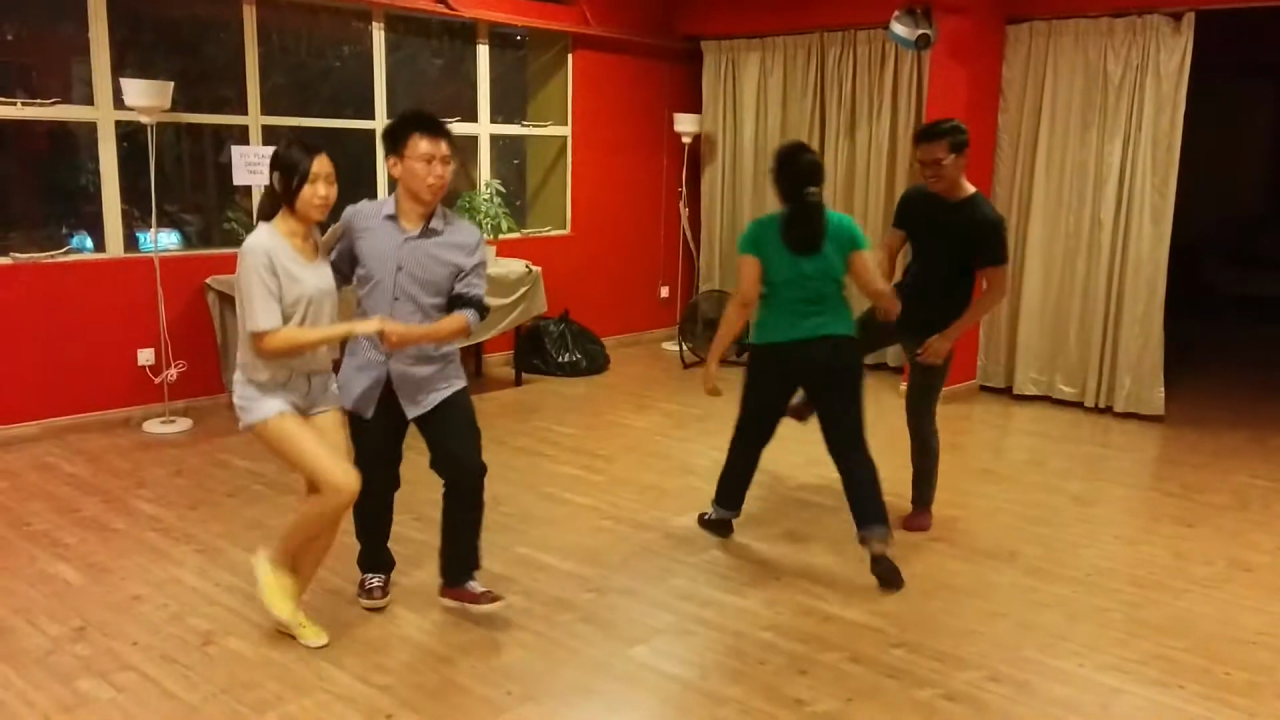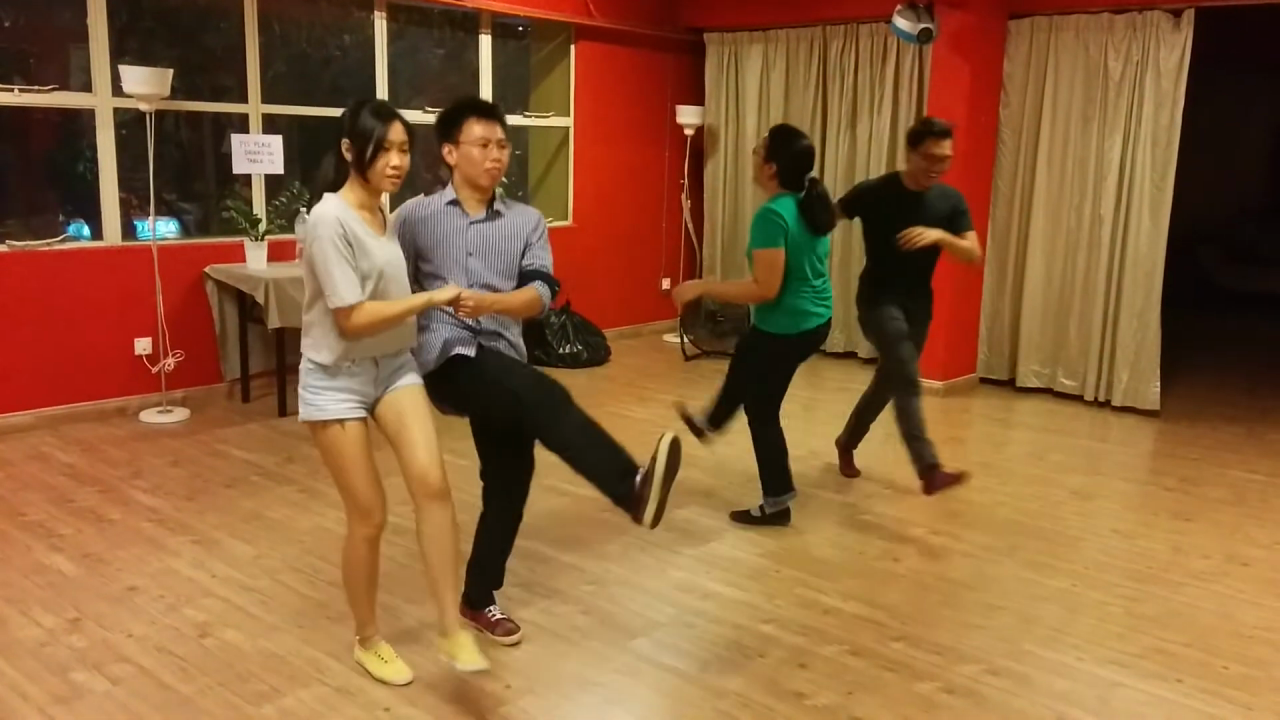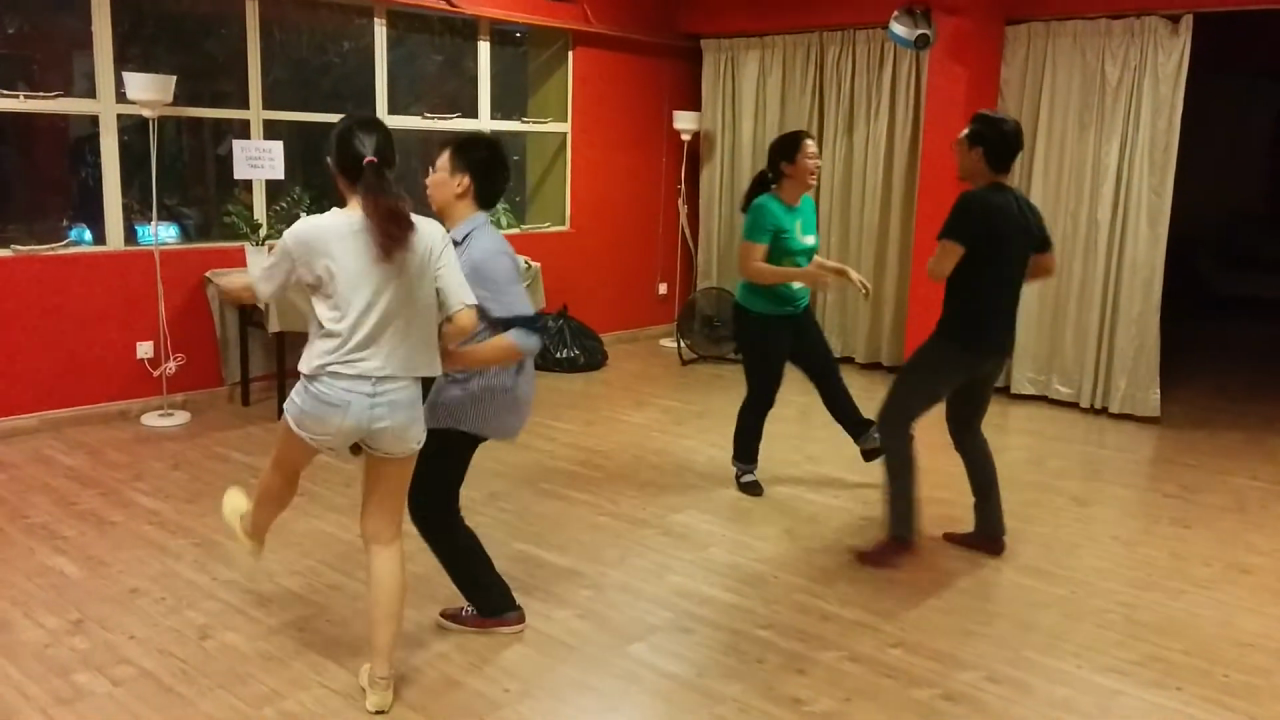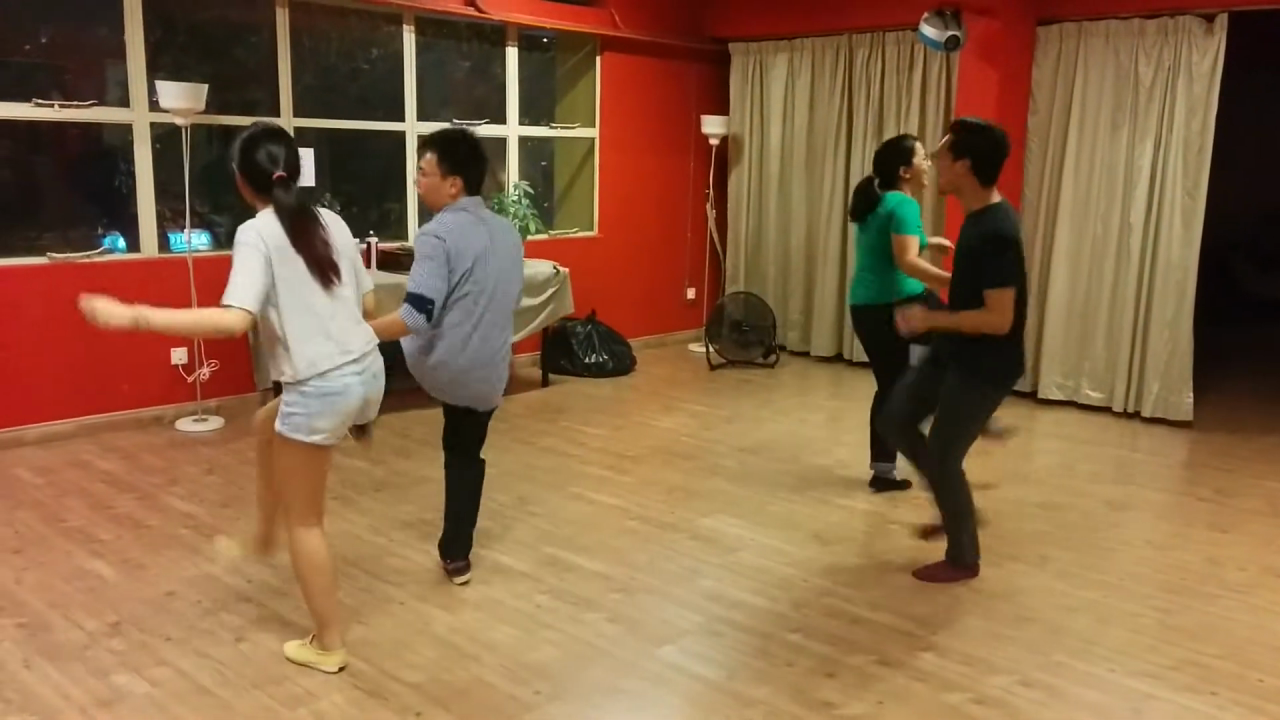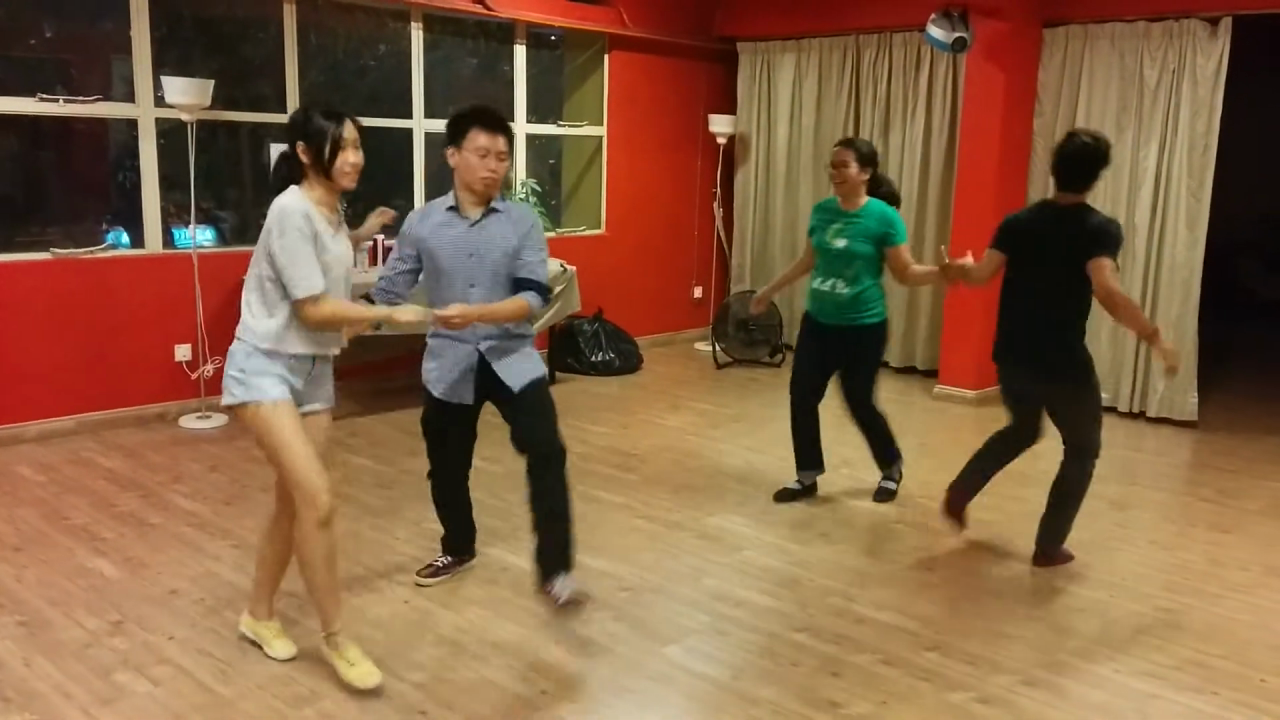
dt=1s
person 1, frame 1
left shoulder: (316, 241)
right shoulder: (260, 249)
right elbow: (268, 341)
right wrist: (351, 329)
left hip: (319, 383)
right hip: (267, 391)
left knee: (330, 497)
right knee: (344, 485)
left ankle: (287, 604)
right ankle: (276, 561)
person 1, frame 2
left shoulder: (381, 214)
right shoulder: (329, 220)
right elbow: (352, 318)
right wrist: (431, 298)
left hip: (393, 366)
right hip: (334, 378)
left knee: (431, 480)
right knee: (368, 516)
left ankle: (452, 626)
right ankle: (367, 639)
person 1, frame 3
left shoulder: (310, 233)
right shoulder: (429, 236)
left elbow: (258, 290)
right elbow: (464, 322)
left wrist: (229, 285)
left hip: (326, 394)
right hip: (397, 401)
left knee: (283, 469)
right knee: (383, 538)
left ankle: (254, 526)
right ankle: (379, 678)
person 1, frame 4
left shoulder: (256, 234)
right shoulder: (332, 223)
left elbow: (236, 318)
left wrist: (131, 317)
left hip: (321, 388)
right hip: (367, 370)
left knee: (302, 519)
right knee: (271, 428)
left ankle: (328, 644)
right ankle: (263, 543)
person 1, frame 5
left shoulder: (331, 213)
right shoulder: (291, 211)
right elbow: (313, 307)
left wrist: (361, 235)
right wrist: (391, 313)
left hip: (313, 370)
right hip: (264, 369)
left knee: (296, 501)
right knee: (316, 503)
left ankle: (259, 614)
right ankle: (335, 638)
person 2, frame 1
left shoulder: (466, 239)
right shoulder: (358, 220)
left elbow: (471, 313)
right elbow: (333, 276)
left wrist: (416, 335)
left hip: (436, 375)
right hip: (370, 377)
left knee: (466, 469)
right knee: (375, 482)
left ankle: (459, 577)
right ankle: (375, 566)
person 2, frame 2
left shoulder: (527, 221)
right shoulder: (415, 217)
left elbow: (541, 293)
left wrist: (490, 302)
left hip: (502, 357)
right hip: (447, 355)
left knee: (509, 482)
right knee: (543, 396)
left ankle: (479, 598)
right ankle: (632, 483)
person 2, frame 3
left shoulder: (484, 253)
right shoulder: (456, 243)
left elbow: (523, 337)
left wrist: (453, 358)
left hip: (478, 397)
right hip: (460, 386)
left knee: (430, 504)
left ankle: (497, 608)
person 2, frame 4
left shoulder: (438, 234)
right shoulder: (509, 233)
left elbow: (416, 317)
left hip: (441, 365)
right hip: (489, 375)
left knee: (367, 335)
right knee: (465, 457)
right ankle: (457, 556)
person 2, frame 5
left shoulder: (524, 220)
right shoulder: (422, 223)
left elbow: (534, 297)
right elbow: (388, 291)
left wrist: (475, 314)
left hip: (512, 356)
right hip: (451, 362)
left knee: (545, 449)
right knee: (447, 467)
left ankle: (554, 570)
right ankle: (458, 547)
person 3, frame 1
left shoulder: (986, 220)
right shoulder: (913, 200)
left elbow: (995, 288)
right elbow: (889, 251)
left wrist: (950, 336)
left hip: (939, 325)
right hip: (902, 304)
left knee: (920, 414)
left ankle: (922, 505)
right ankle: (810, 403)
person 3, frame 2
left shoulder: (951, 200)
right shoulder: (873, 192)
left elbow: (974, 255)
left wrist: (940, 235)
left hip: (919, 305)
right hip: (878, 301)
left knee: (887, 381)
right knee: (906, 376)
left ankle: (847, 442)
right ankle: (930, 470)
person 3, frame 3
left shoulder: (974, 202)
right shoulder: (1025, 210)
left elbow: (938, 270)
right elbow: (1045, 265)
left wrist: (937, 259)
left hip: (960, 339)
right hip: (998, 344)
left knee: (894, 420)
right knee: (965, 428)
left ankle: (900, 534)
right ankle: (990, 531)
person 3, frame 4
left shoulder: (994, 233)
right shoulder: (981, 217)
left elbow: (1000, 320)
left wrist: (930, 320)
left hip: (984, 366)
right hip: (957, 350)
left knee: (943, 455)
right knee: (898, 419)
left ankle: (962, 559)
right ankle: (958, 515)
person 3, frame 5
left shoulder: (1019, 221)
right shoulder: (1101, 229)
left elbow: (979, 276)
right elbow: (1107, 291)
left wrist: (959, 266)
right wrist: (1155, 336)
left hip: (1011, 357)
right hip: (1063, 363)
left knee: (1023, 429)
right knee: (1082, 452)
left ankle: (960, 492)
right ankle: (1048, 547)
person 4, frame 1
left shoulder: (761, 231)
right shoulder: (843, 227)
left elbow: (743, 299)
right elbow: (875, 288)
left wrist: (713, 358)
right wrist: (892, 307)
left hip: (776, 351)
right hip: (834, 348)
left knee: (750, 435)
right knee: (849, 446)
left ankle: (723, 513)
right ankle: (878, 544)
person 4, frame 2
left shoulder: (771, 216)
right shoulder: (813, 206)
left elbow: (765, 289)
left wrist: (703, 287)
left hip: (783, 330)
right hip: (816, 321)
left knee: (762, 410)
right knee: (745, 361)
left ankle: (777, 503)
right ankle: (709, 422)
person 4, frame 3
left shoulder: (808, 205)
right shoulder: (764, 209)
right elbow: (750, 268)
left wrist: (842, 269)
right wrist: (799, 274)
left hip: (798, 311)
right hip: (759, 316)
left knee: (828, 375)
right knee: (763, 393)
left ankle: (867, 438)
right ankle: (744, 466)
person 4, frame 4
left shoulder: (875, 203)
right shoulder: (902, 204)
right elbow: (907, 262)
left wrist: (927, 242)
left hip: (865, 308)
right hip: (898, 303)
left knee: (889, 385)
left ankle: (883, 471)
person 4, frame 5
left shoulder: (883, 217)
right shoulder: (822, 211)
left elbow: (906, 273)
right elbow: (808, 261)
left wrist: (943, 271)
right wrist: (769, 290)
left hip: (862, 326)
right hip: (819, 320)
left knee: (860, 403)
right knee: (801, 394)
left ankle: (891, 470)
right ankle: (806, 477)
